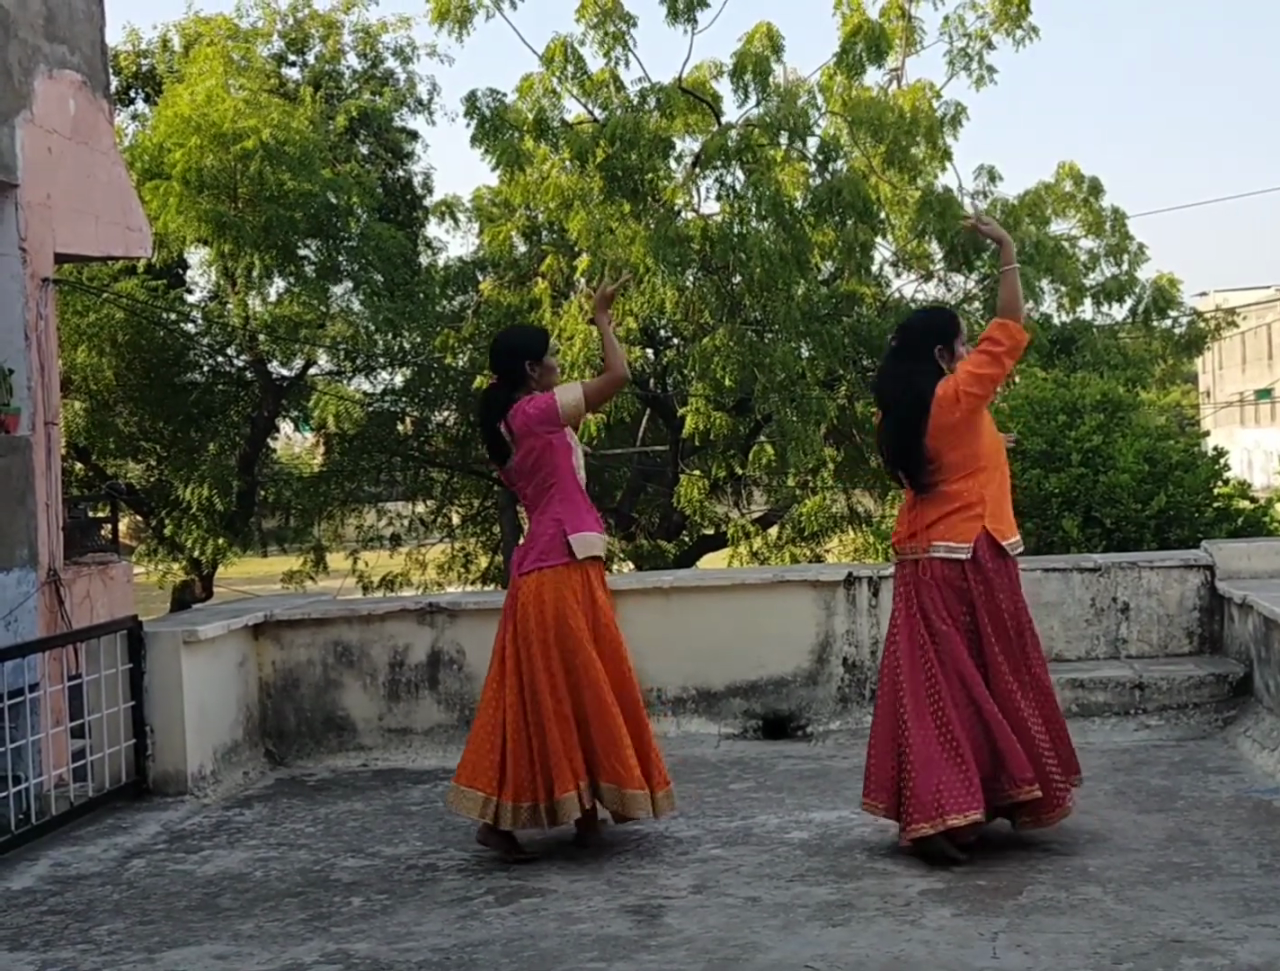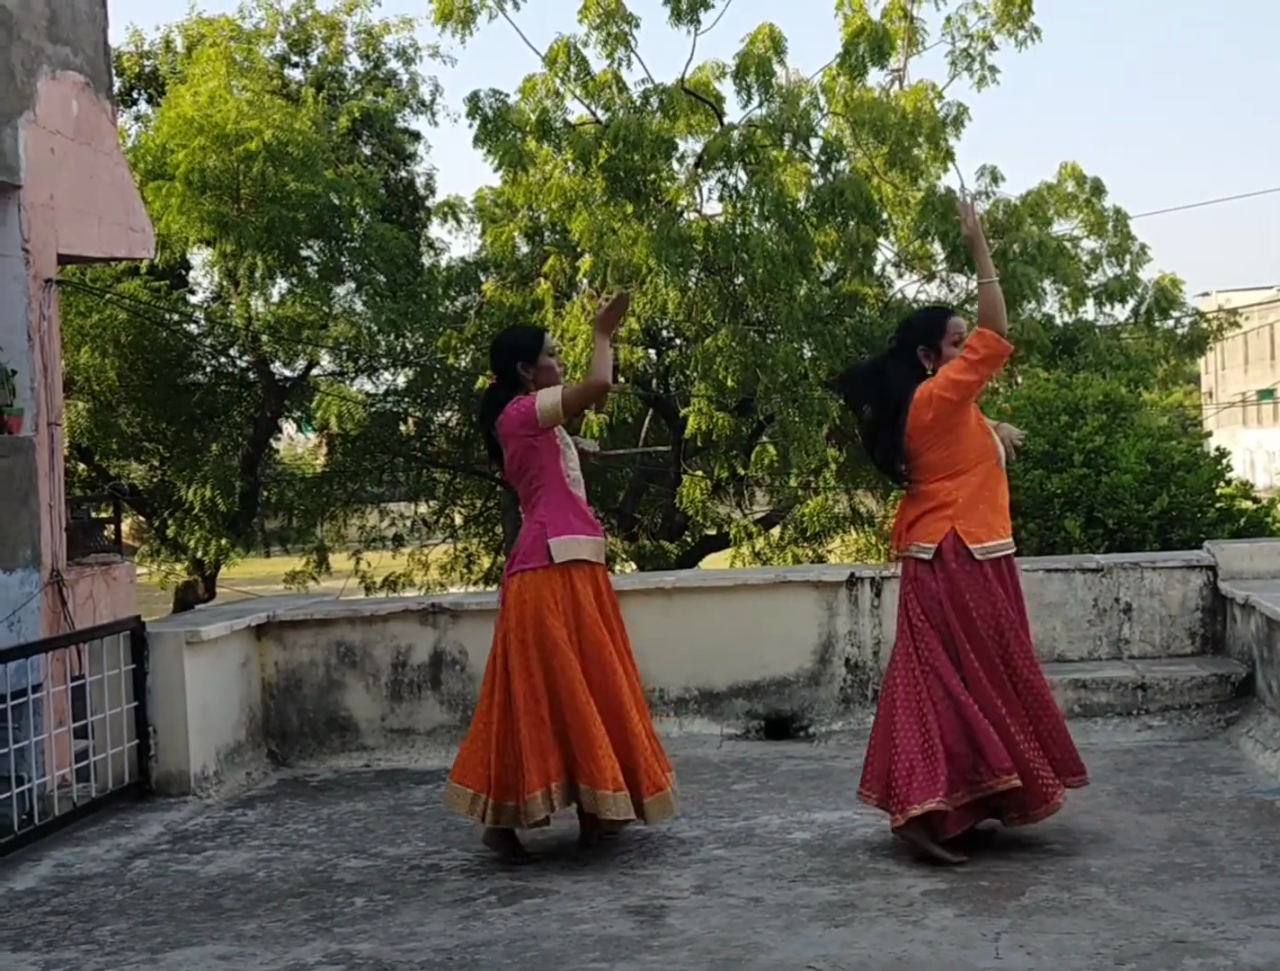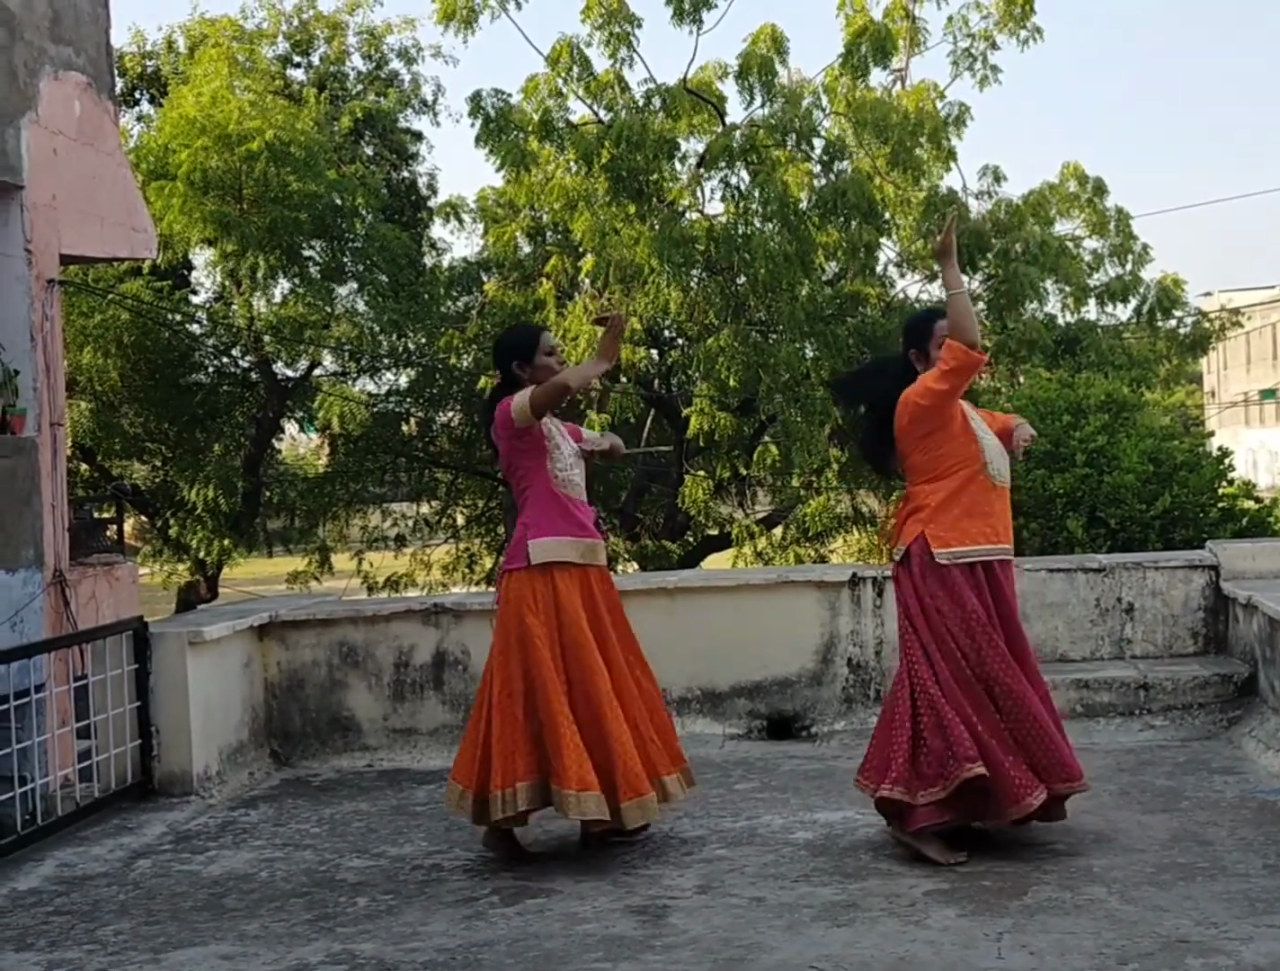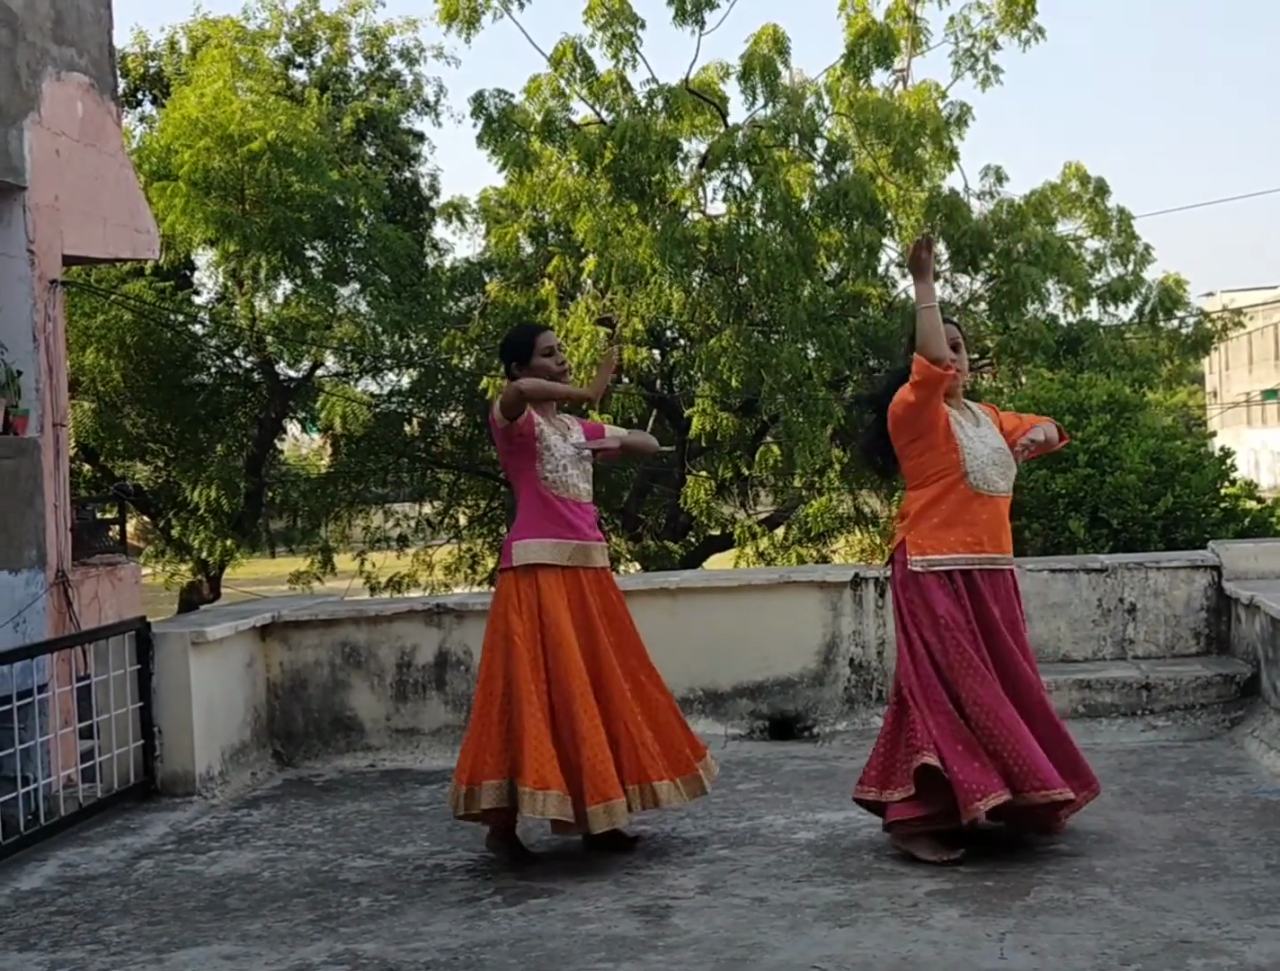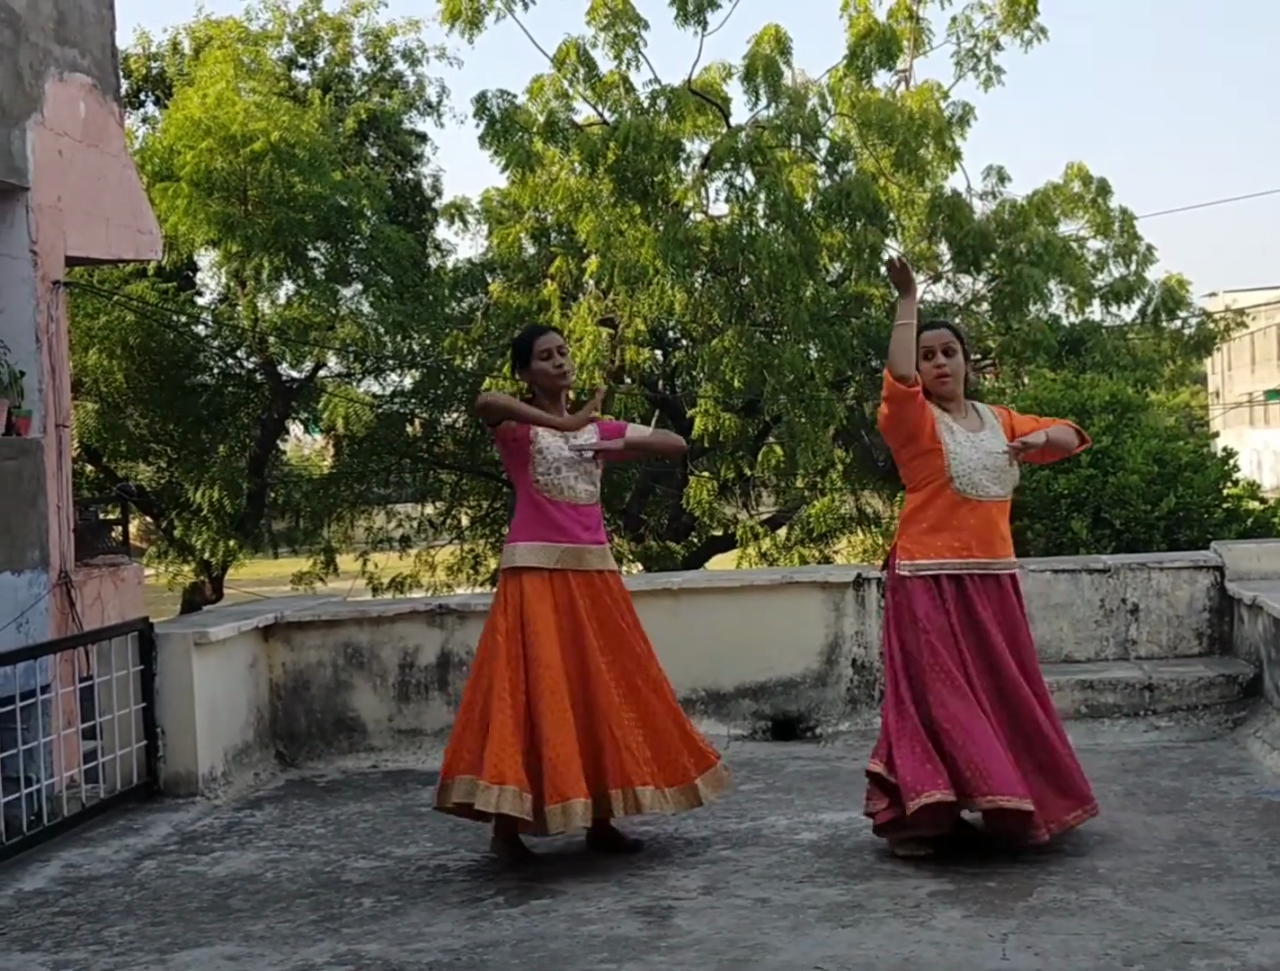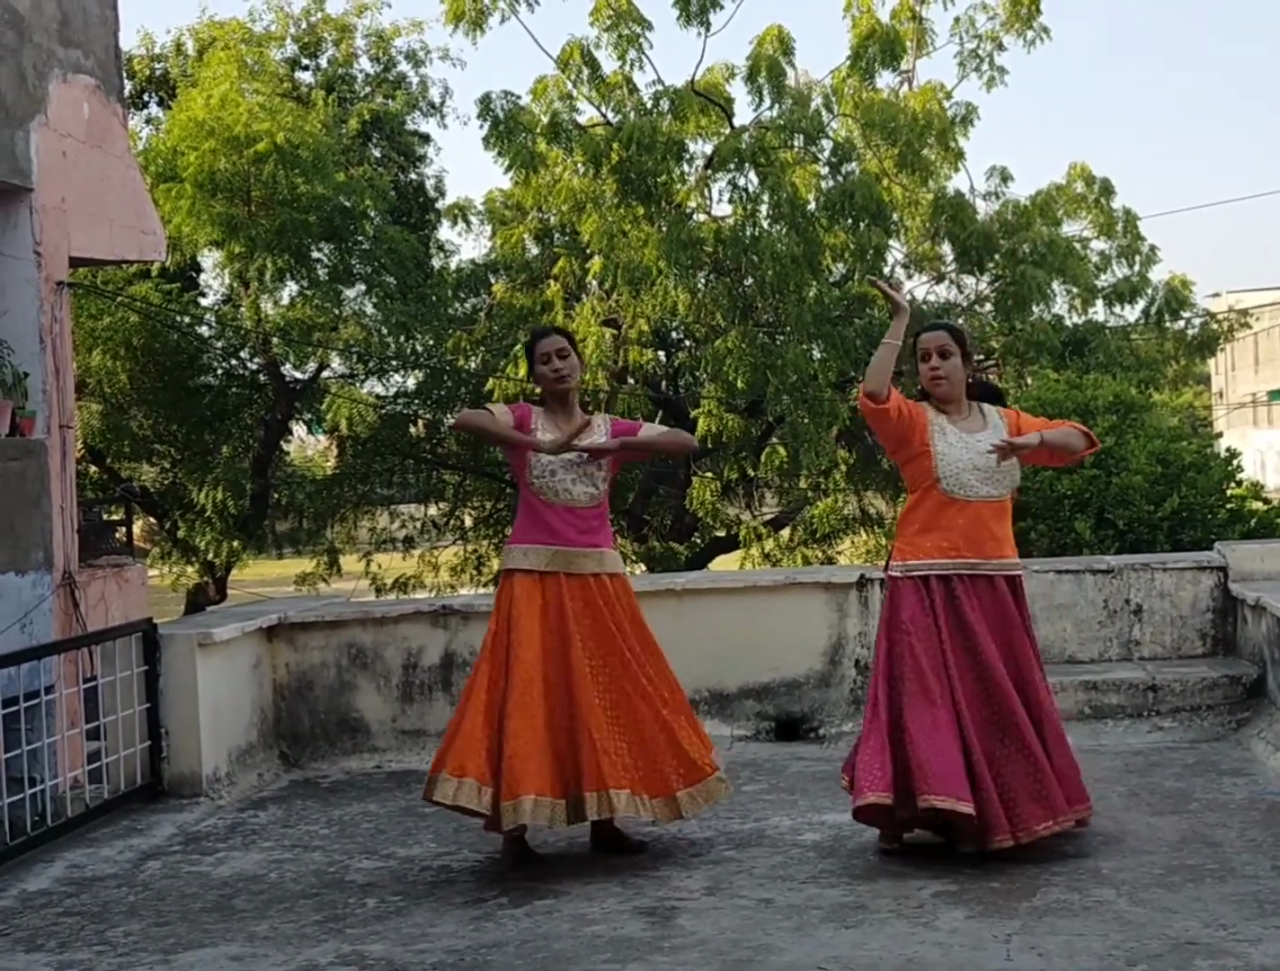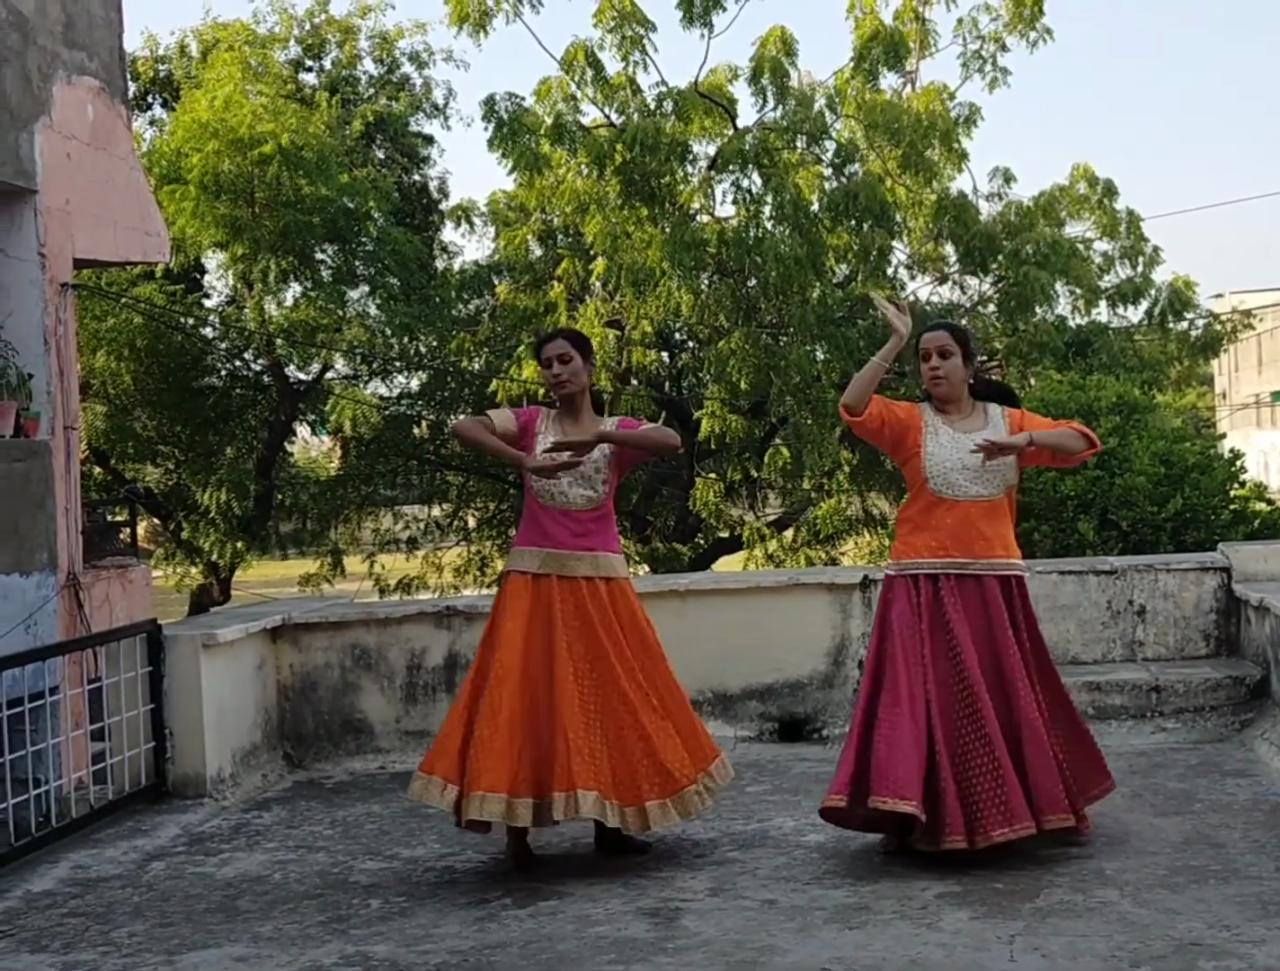
dt=0.1s
person 1, frame 1
left shoulder: (905, 412)
right shoulder: (955, 395)
right elbow: (1010, 331)
left wrist: (988, 440)
right wrist: (1005, 250)
left hip: (929, 562)
right hip: (973, 560)
left knee: (936, 685)
right knee: (994, 681)
left ankle: (938, 813)
right ankle: (966, 810)
person 1, frame 2
left shoulder: (901, 409)
right shoulder: (937, 398)
right elbow: (992, 338)
left wrist: (996, 431)
right wrist: (981, 254)
left hip: (938, 560)
right hip: (961, 559)
left knee: (938, 682)
right knee: (982, 679)
left ankle: (930, 806)
right ankle: (962, 804)
person 1, frame 3
left shoulder: (959, 407)
right shoulder: (920, 400)
left elbow: (1002, 419)
right elbow: (969, 349)
left wrist: (1015, 434)
right wrist: (950, 267)
left hip: (977, 566)
right hip: (946, 567)
left knee: (946, 683)
right knee: (972, 682)
left ankle: (937, 804)
right ankle: (923, 810)
person 1, frame 4
left shoulder: (982, 415)
right shoulder: (913, 411)
left elbow: (1041, 428)
right elbow: (933, 362)
left wrist: (1041, 434)
right wrist: (924, 284)
left hip: (984, 575)
right hip: (935, 574)
left knee: (987, 687)
right knee: (952, 686)
left ankle: (948, 807)
right ankle: (914, 817)
person 1, frame 5
left shoulder: (995, 419)
right shoulder: (913, 420)
left elbow: (1070, 437)
right elbow: (899, 378)
left wrist: (1043, 435)
right wrist: (907, 303)
left hip: (990, 581)
right hip: (929, 581)
left knee: (1001, 690)
right knee: (939, 690)
left ankle: (1004, 805)
right ankle: (912, 812)
person 1, frame 6
left shoulder: (1004, 420)
right shoulder: (908, 425)
left elbow: (1081, 440)
right elbow: (873, 395)
left wrist: (1040, 439)
right wrist: (899, 322)
left hip: (995, 583)
right hip: (926, 583)
left knee: (1003, 695)
right knee: (925, 693)
left ankle: (1008, 809)
right ankle: (904, 807)
person 1, frame 7
left shoulder: (1008, 418)
right shoulder: (909, 423)
left elbow: (1083, 443)
right elbow: (853, 408)
left wrist: (1025, 440)
right wrist: (895, 345)
left hip: (995, 583)
right hip: (924, 583)
left knee: (1008, 695)
right knee: (921, 694)
left ankle: (1022, 801)
right ankle: (905, 812)
person 2, frame 1
left shoulder: (517, 423)
right shoulder: (537, 408)
right elbow: (616, 377)
left wrist: (575, 411)
right wrist: (602, 318)
left hip: (548, 569)
right hip: (563, 568)
left knee: (556, 692)
right knee: (570, 690)
left ankle: (539, 810)
right ankle: (497, 819)
person 2, frame 2
left shoulder: (531, 425)
right shoulder: (523, 412)
left elbow: (570, 449)
right elbow: (597, 384)
left wrist: (572, 441)
right wrist: (603, 333)
left hip: (561, 571)
right hip: (554, 570)
left knee: (583, 693)
right knee: (558, 695)
left ankle: (592, 811)
right ankle: (499, 823)
person 2, frame 3
left shoulder: (556, 424)
right shoulder: (512, 412)
left elbow: (613, 448)
right elbow: (553, 387)
left wrist: (589, 445)
right wrist: (598, 363)
left hip: (581, 569)
right hip: (542, 568)
left knee: (591, 689)
right knee: (542, 691)
left ankle: (595, 811)
right ankle: (500, 821)
person 2, frame 4
left shoulder: (577, 427)
right shoulder: (511, 417)
left elbow: (648, 444)
right elbow: (518, 389)
left wrist: (614, 441)
right wrist: (584, 392)
left hip: (587, 570)
right hip: (537, 569)
left knee: (604, 690)
right knee: (537, 692)
left ankle: (597, 817)
right ankle: (502, 824)
person 2, frame 5
left shoulder: (604, 428)
right shoulder: (516, 419)
left elbow: (677, 445)
right elbow: (483, 402)
left wrist: (617, 445)
right wrist: (558, 422)
left hip: (594, 574)
right hip: (534, 571)
left knee: (603, 692)
right knee: (532, 692)
left ankle: (598, 818)
right ankle: (507, 826)
person 2, frame 6
left shoulder: (613, 429)
right shoulder: (521, 421)
left elbow: (686, 443)
right elbow: (465, 420)
left wrist: (619, 444)
right wrist: (547, 444)
left hip: (598, 576)
right hip: (533, 575)
left knee: (607, 694)
right knee: (525, 692)
left ankle: (602, 820)
right ankle: (513, 825)
person 2, frame 7
left shoulder: (622, 430)
right shoulder: (530, 421)
left elbow: (671, 442)
right elbow: (463, 428)
left wrist: (599, 435)
right wrist: (527, 459)
left hip: (601, 580)
right hip: (535, 577)
left knee: (615, 697)
right knee: (528, 696)
left ankle: (613, 824)
right ankle: (519, 823)
